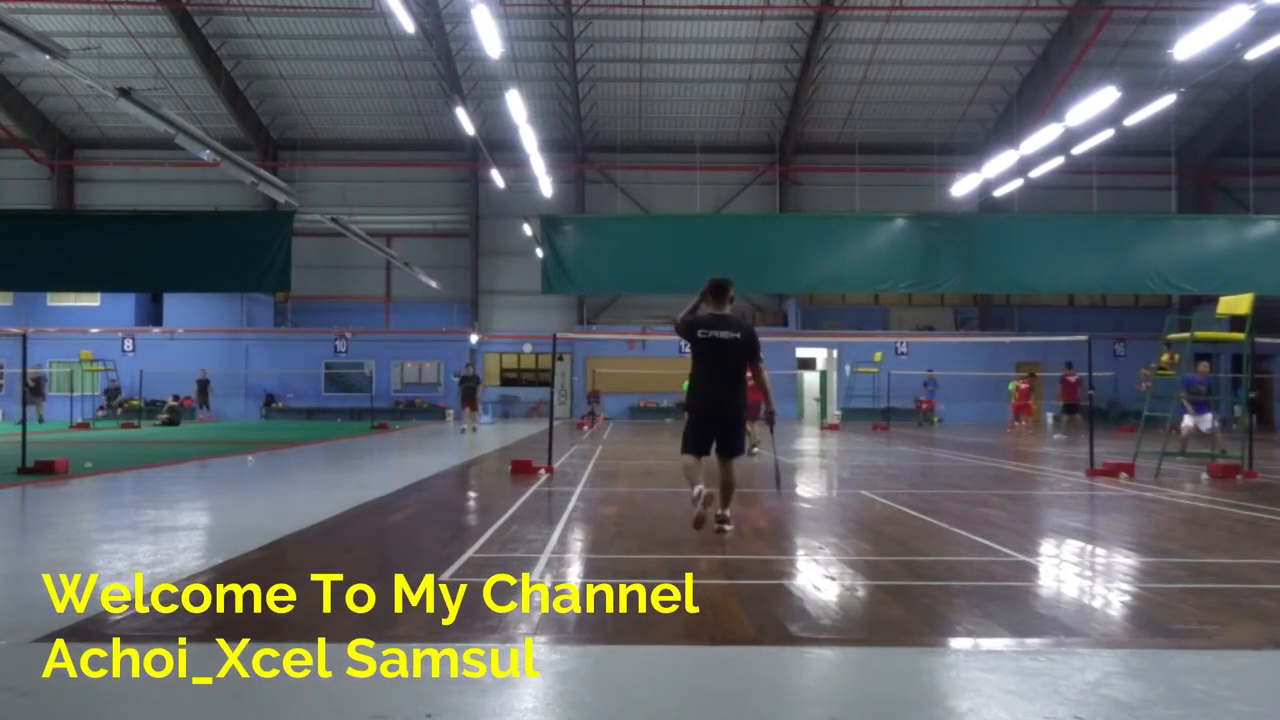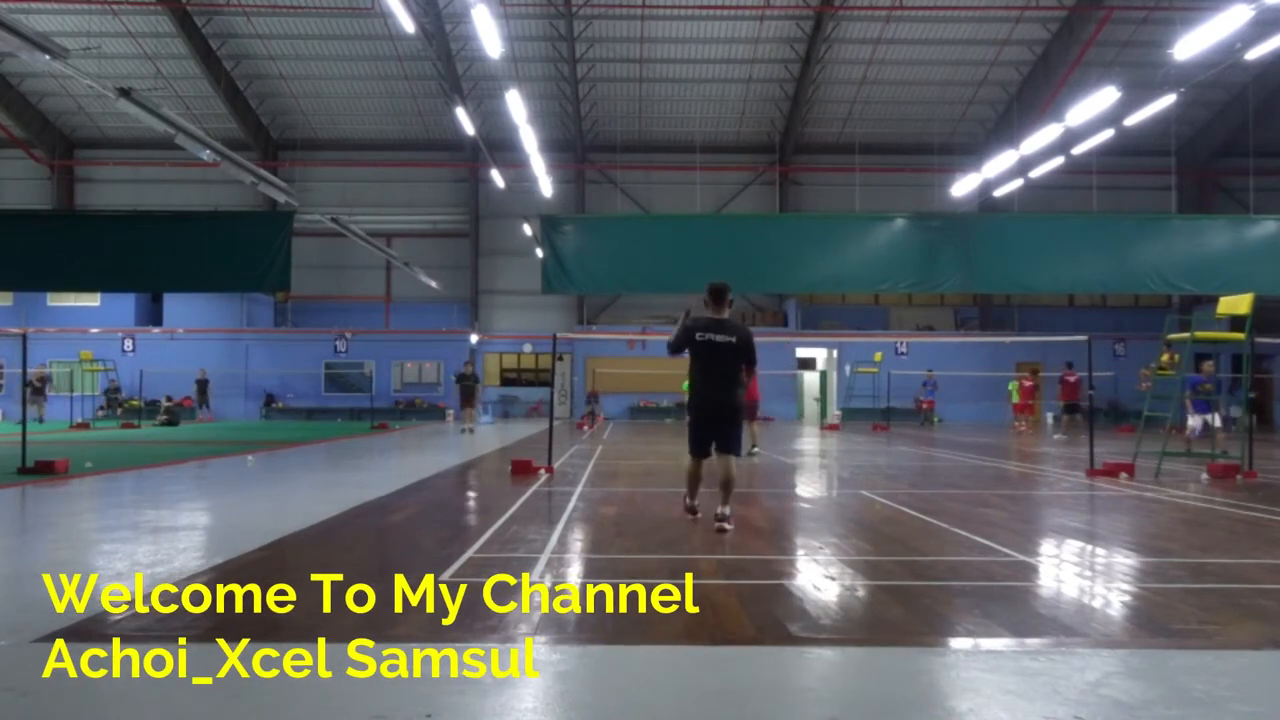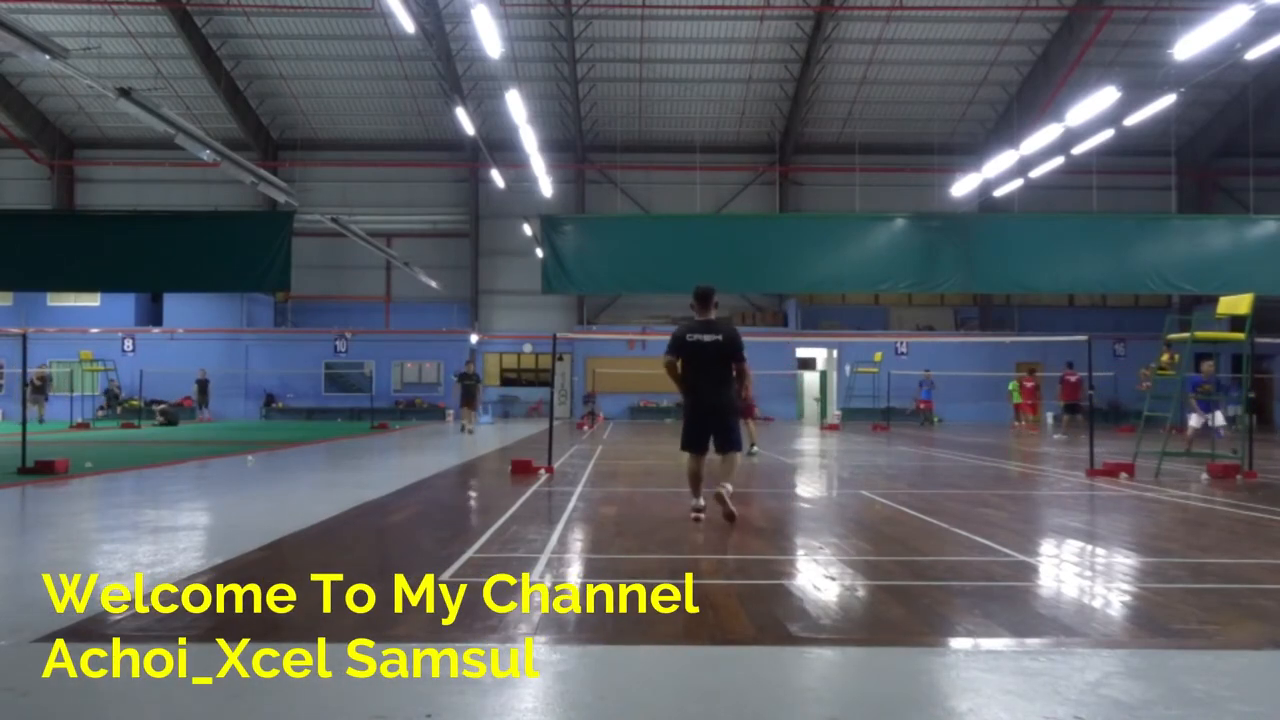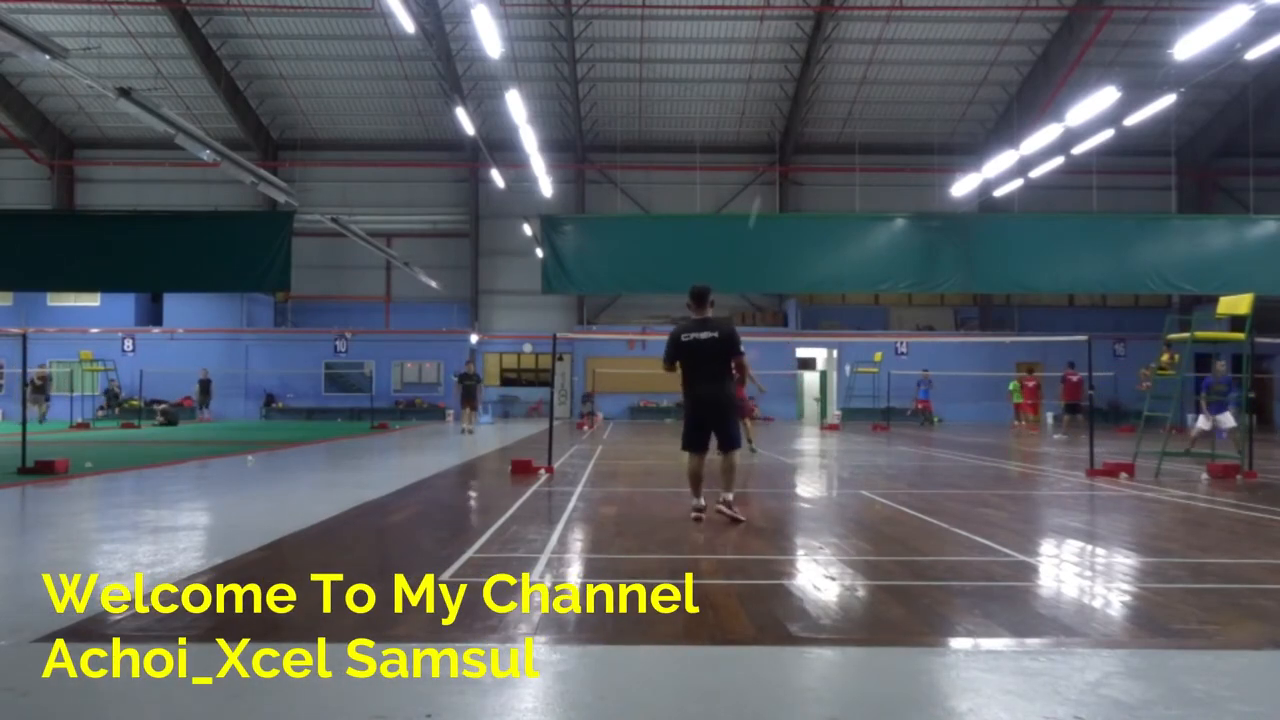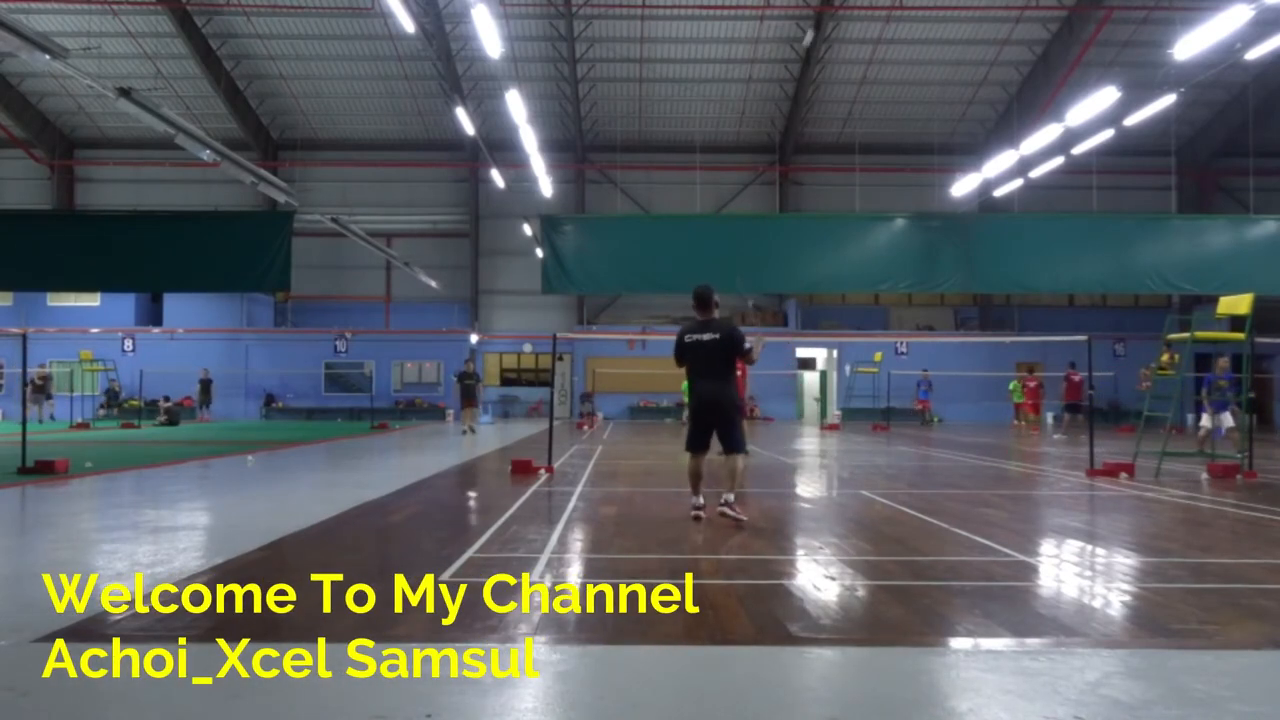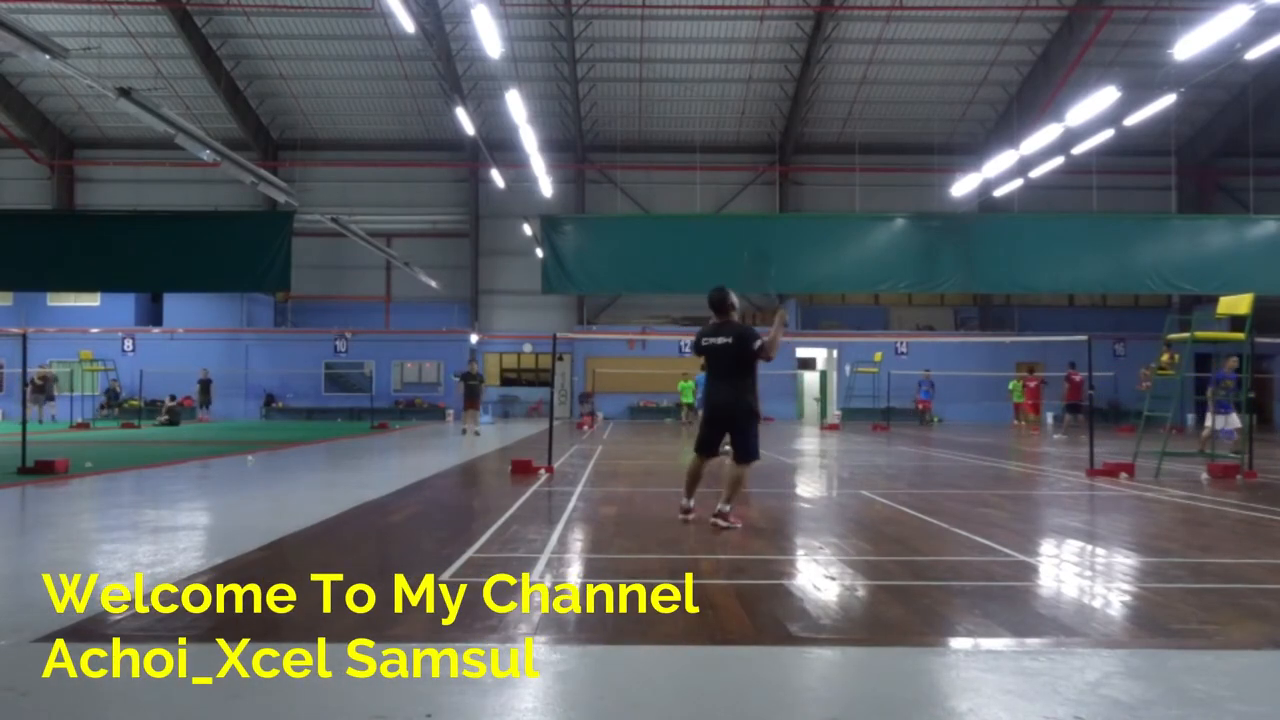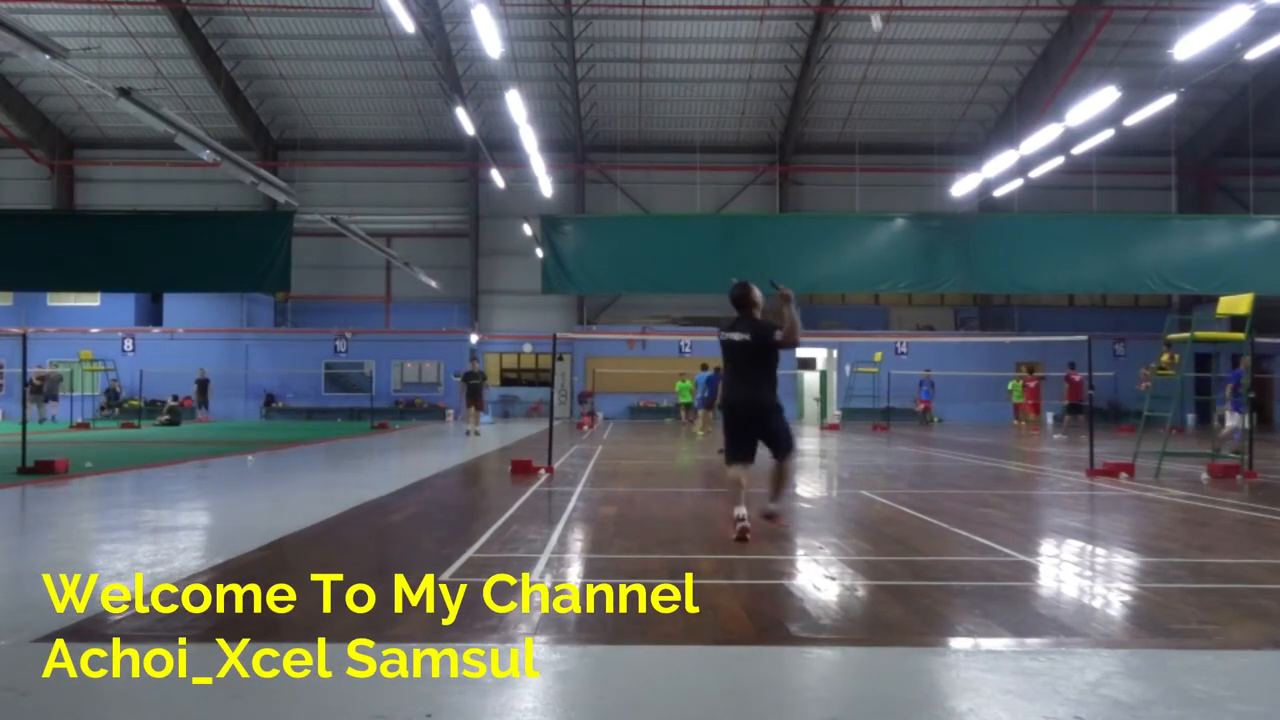
dt=0.3s
person 1, frame 1
left shoulder: (696, 325)
right shoulder: (745, 330)
left elbow: (679, 324)
right elbow: (757, 370)
left wrist: (697, 301)
right wrist: (768, 403)
left hip: (701, 404)
right hip: (733, 405)
left knee: (691, 454)
right knee: (727, 460)
left ankle: (698, 491)
right ankle: (724, 515)
person 1, frame 2
left shoulder: (692, 328)
right shoulder: (742, 333)
left elbow: (671, 349)
right elbow: (751, 371)
left wrist: (681, 324)
right wrist: (739, 380)
left hip: (700, 404)
right hip: (731, 404)
left knee: (697, 457)
right knee: (727, 458)
left ankle: (691, 503)
right ankle: (723, 513)
person 1, frame 3
left shoulder: (682, 332)
right shoulder: (729, 332)
left elbow: (669, 362)
right elbow: (741, 369)
left wrist: (681, 386)
right wrist: (741, 389)
left hip: (695, 402)
right hip: (725, 402)
left knee: (696, 455)
right knee: (731, 450)
left ankle: (697, 504)
right ankle: (725, 487)
person 1, frame 4
left shoulder: (679, 332)
right shoulder: (725, 329)
left elbow: (668, 366)
right elbow: (740, 364)
right wrist: (742, 377)
left hip: (695, 400)
right hip: (723, 399)
left knee: (696, 453)
right knee: (730, 450)
left ankle: (698, 504)
right ankle: (726, 500)
person 1, frame 5
left shoulder: (685, 333)
right shoulder: (728, 329)
left elbow: (679, 362)
right elbow: (750, 359)
right wrist: (758, 344)
left hip: (698, 401)
right hip: (725, 400)
left knee: (697, 454)
right knee: (736, 452)
left ankle: (697, 503)
right ankle: (728, 500)
person 1, frame 6
left shoulder: (704, 335)
right shoulder: (742, 332)
right elbow: (768, 354)
right wrist: (778, 326)
left hip: (714, 406)
right hip: (742, 407)
left knee: (701, 457)
right knee: (743, 461)
left ankle: (686, 504)
right ankle: (723, 511)
person 1, frame 7
left shoulder: (726, 330)
right shoulder: (761, 328)
right elbow: (792, 340)
right wrist: (788, 306)
left hip: (732, 404)
right hip: (761, 405)
left knee: (738, 463)
right knee: (785, 455)
left ankle: (741, 514)
right ankle: (772, 507)
